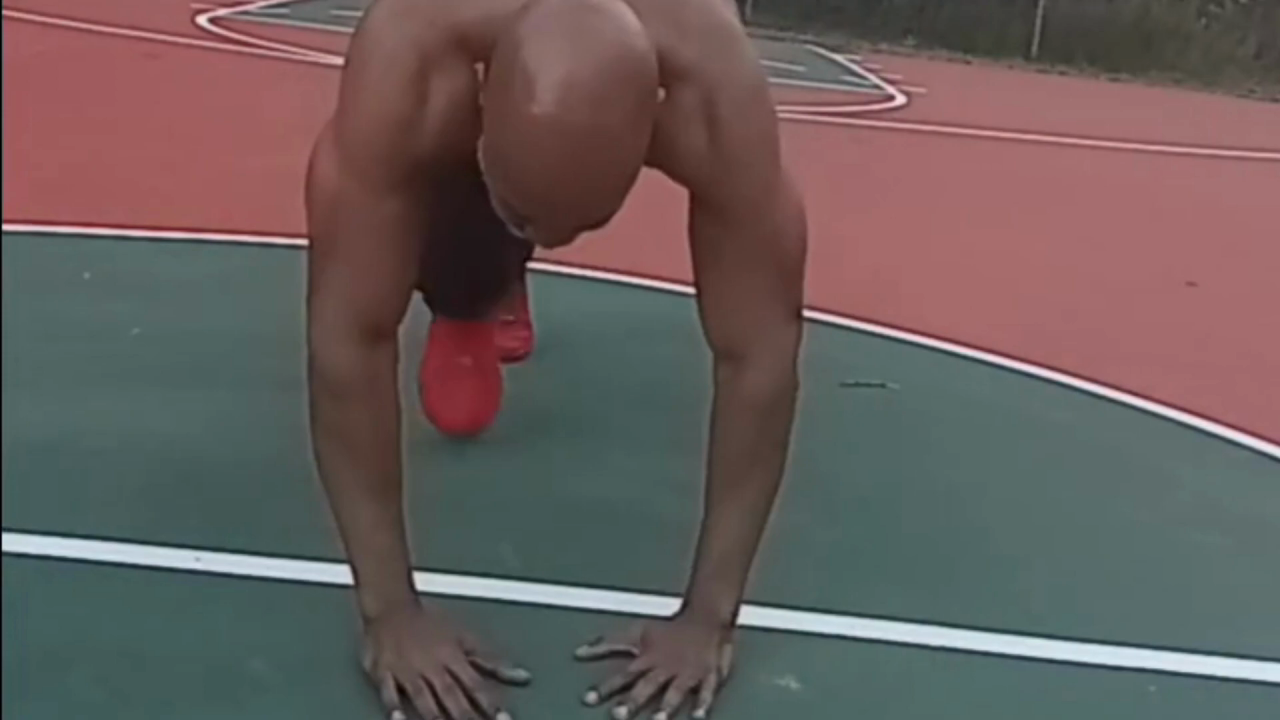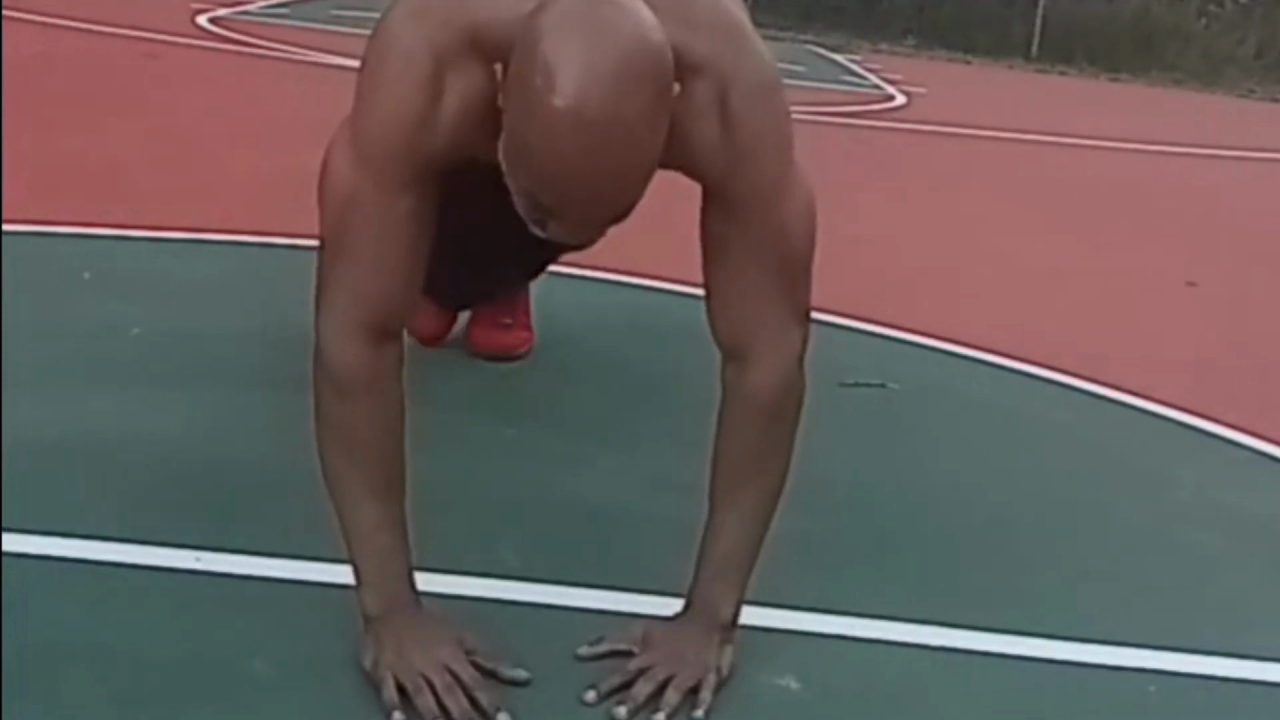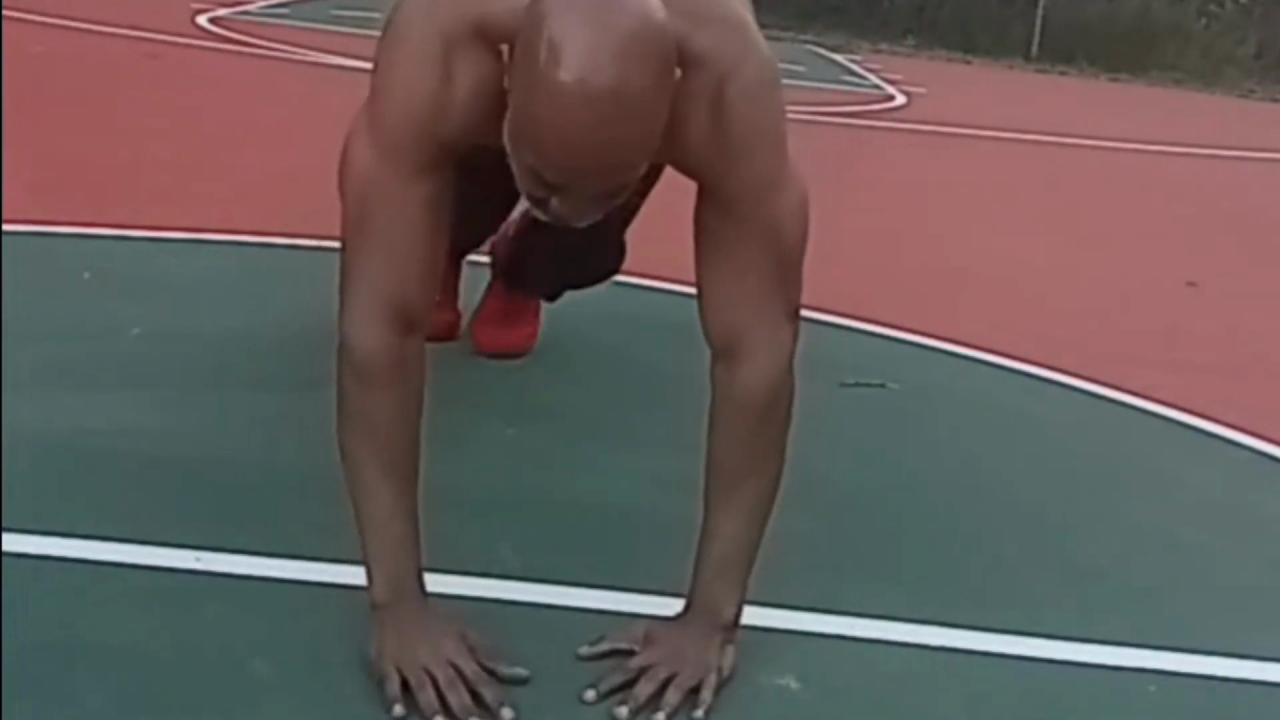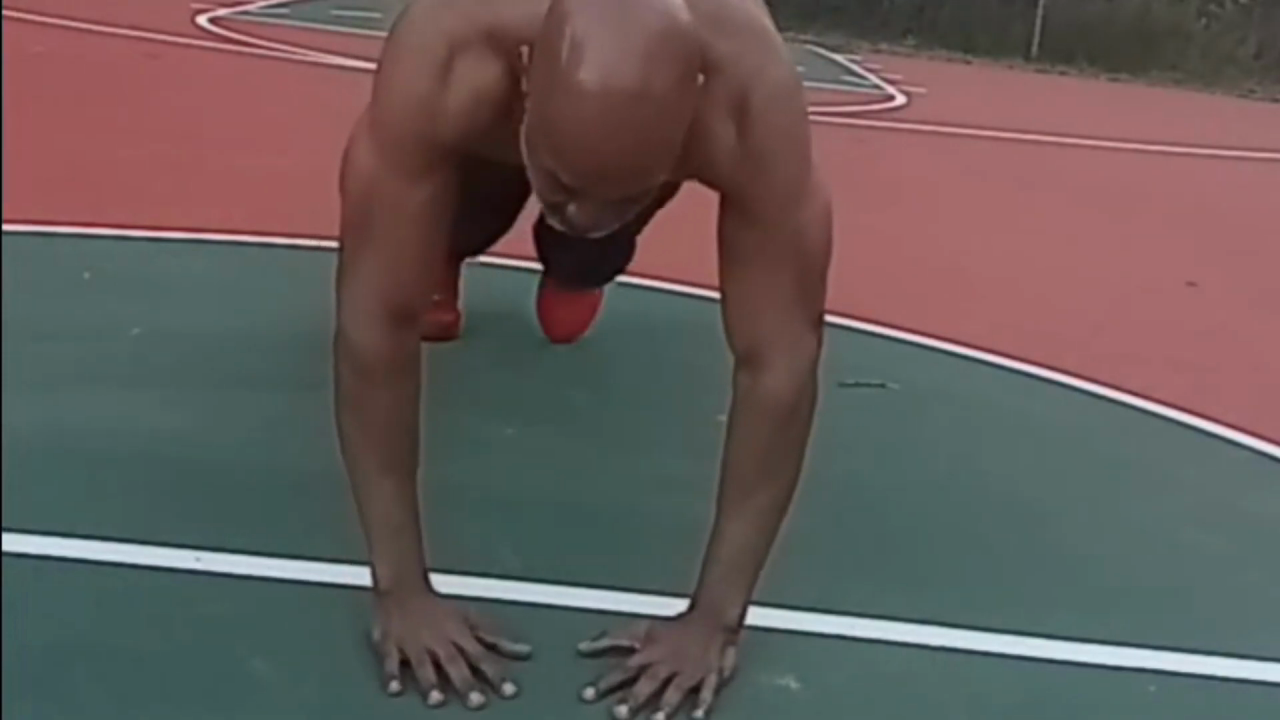
dt=0.2s
person 1, frame 1
left shoulder: (716, 99)
right shoulder: (406, 65)
left elbow: (760, 353)
right elbow: (350, 340)
left wrist: (708, 616)
right wrist: (389, 611)
left ankle: (494, 283)
right ankle: (465, 300)
person 1, frame 2
left shoulder: (732, 97)
right shoulder: (423, 66)
left elbow: (765, 354)
right elbow: (356, 338)
left wrist: (711, 615)
right wrist: (390, 610)
left ankle: (500, 279)
right ankle: (450, 275)
person 1, frame 3
left shoulder: (731, 87)
left elbow: (756, 351)
right elbow: (378, 328)
left wrist: (711, 615)
right wrist: (397, 601)
left ankle: (526, 269)
right ankle: (441, 260)
person 1, frame 4
left shoulder: (754, 103)
right shoulder: (441, 67)
left elbow: (778, 362)
right elbow: (375, 324)
left wrist: (715, 615)
right wrist: (400, 590)
left ankle: (576, 270)
right ankle: (442, 262)
